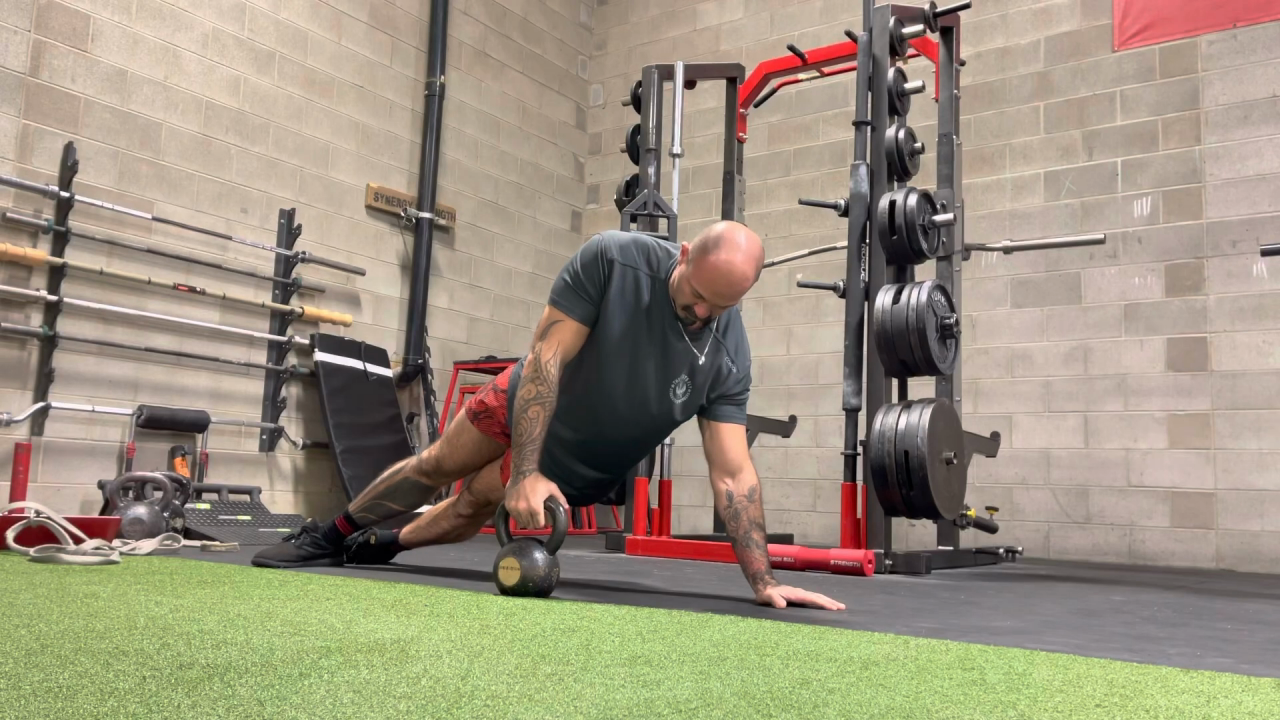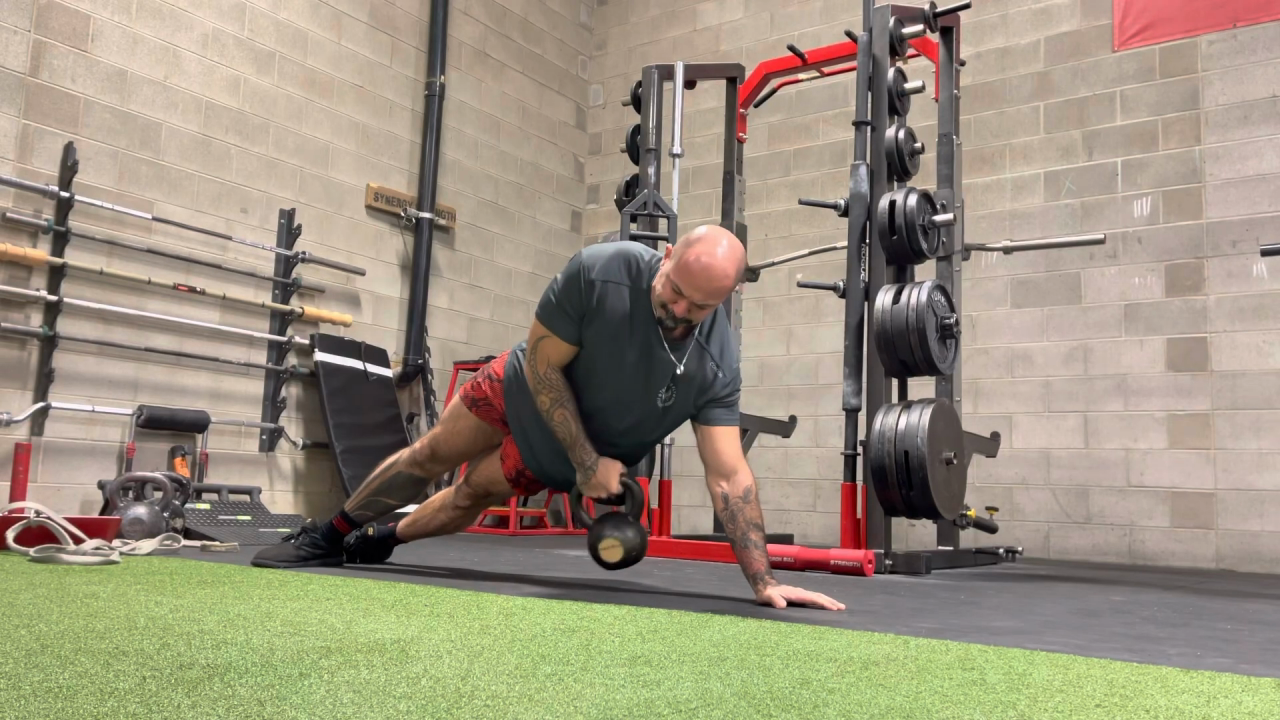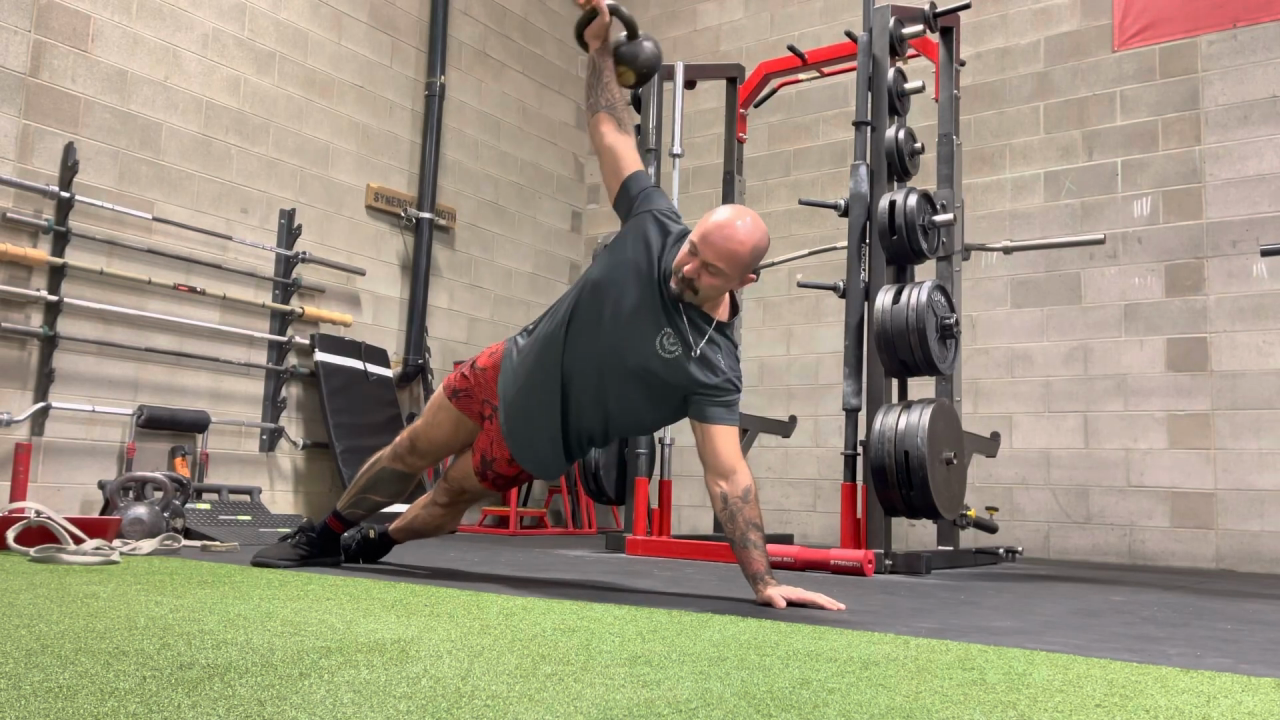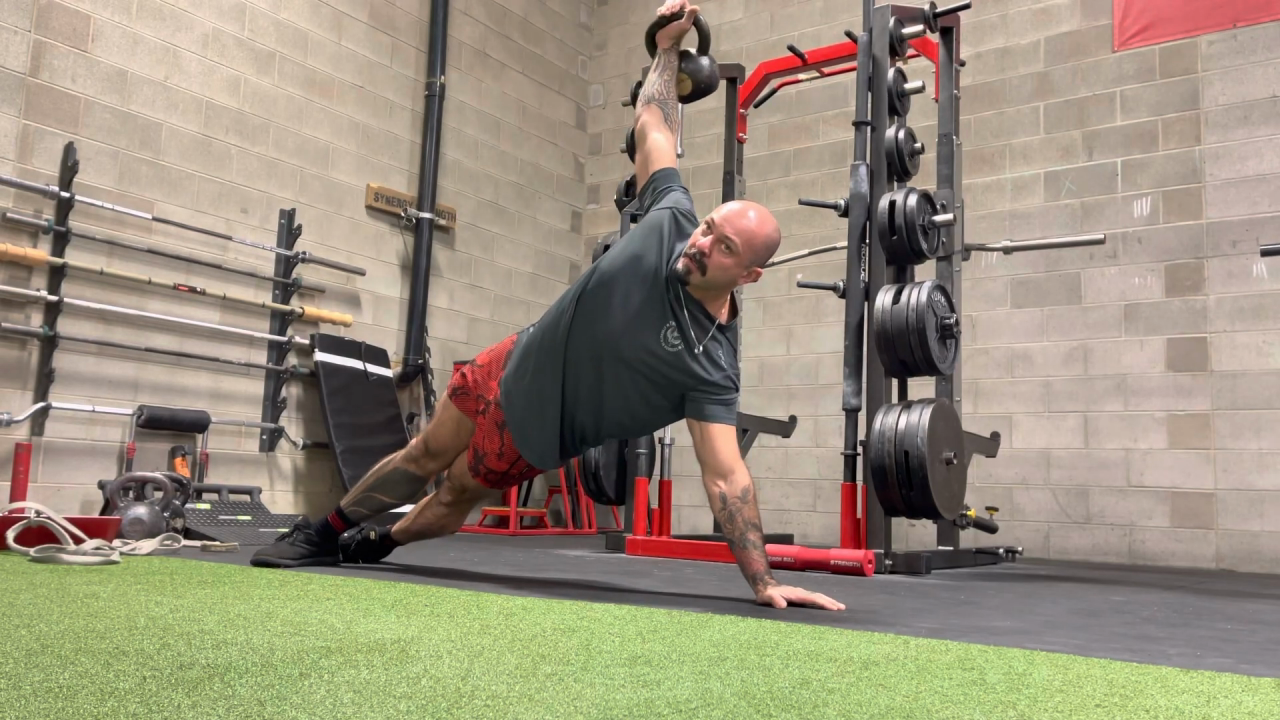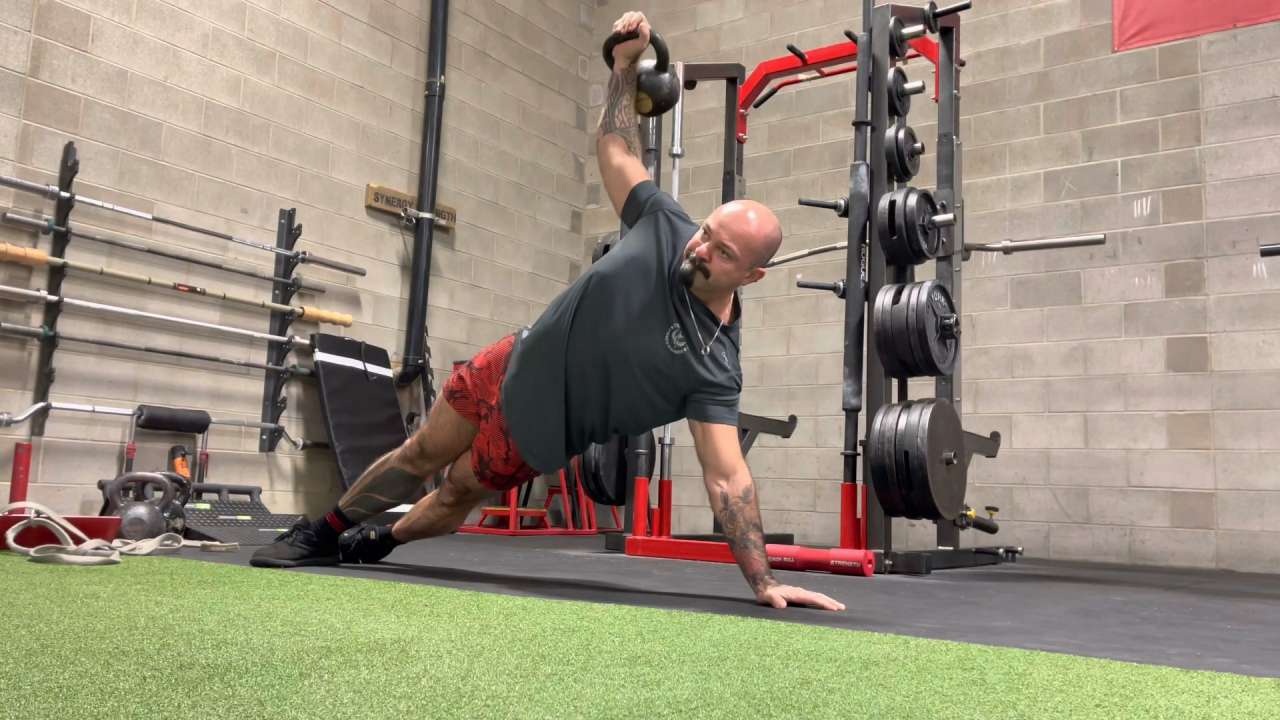
dt=1s
person 1, frame 1
left shoulder: (728, 358)
right shoulder: (611, 258)
left elbow: (731, 473)
right elbow: (547, 357)
left wrist: (763, 579)
right wrist: (524, 472)
left hip: (581, 462)
right hip: (524, 403)
left knee: (473, 507)
right knee: (435, 468)
left ankle: (377, 546)
right ankle: (333, 535)
person 1, frame 2
left shoulder: (714, 365)
right shoulder: (600, 271)
left elbow: (728, 474)
right elbow: (544, 365)
left wrist: (762, 579)
right wrist: (587, 463)
left hip: (549, 449)
right hip: (520, 387)
left knee: (474, 494)
right knee: (429, 456)
left ankle: (376, 542)
right ankle: (331, 535)
person 1, frame 3
left shoulder: (711, 364)
right shoulder: (656, 224)
left elbow: (728, 476)
right elbow: (609, 131)
left wrist: (764, 582)
left hip: (536, 433)
right hip: (510, 370)
left knee: (453, 495)
right knee: (411, 452)
left ankle: (370, 543)
right ankle: (324, 536)
person 1, frame 4
left shoulder: (710, 361)
right shoulder: (671, 219)
left elbow: (726, 475)
right elbow: (653, 126)
left wrist: (762, 581)
left hip: (538, 426)
right hip: (514, 366)
left knee: (457, 494)
right knee: (424, 456)
left ankle: (370, 543)
right ankle: (326, 533)
person 1, frame 5
left shoulder: (713, 363)
right shoulder: (666, 227)
left elbow: (726, 476)
right elbow: (614, 152)
left wrist: (764, 580)
right wrist: (625, 64)
left hip: (538, 427)
right hip: (512, 365)
left knee: (460, 492)
right knee: (420, 455)
left ankle: (371, 542)
right ankle: (325, 532)
